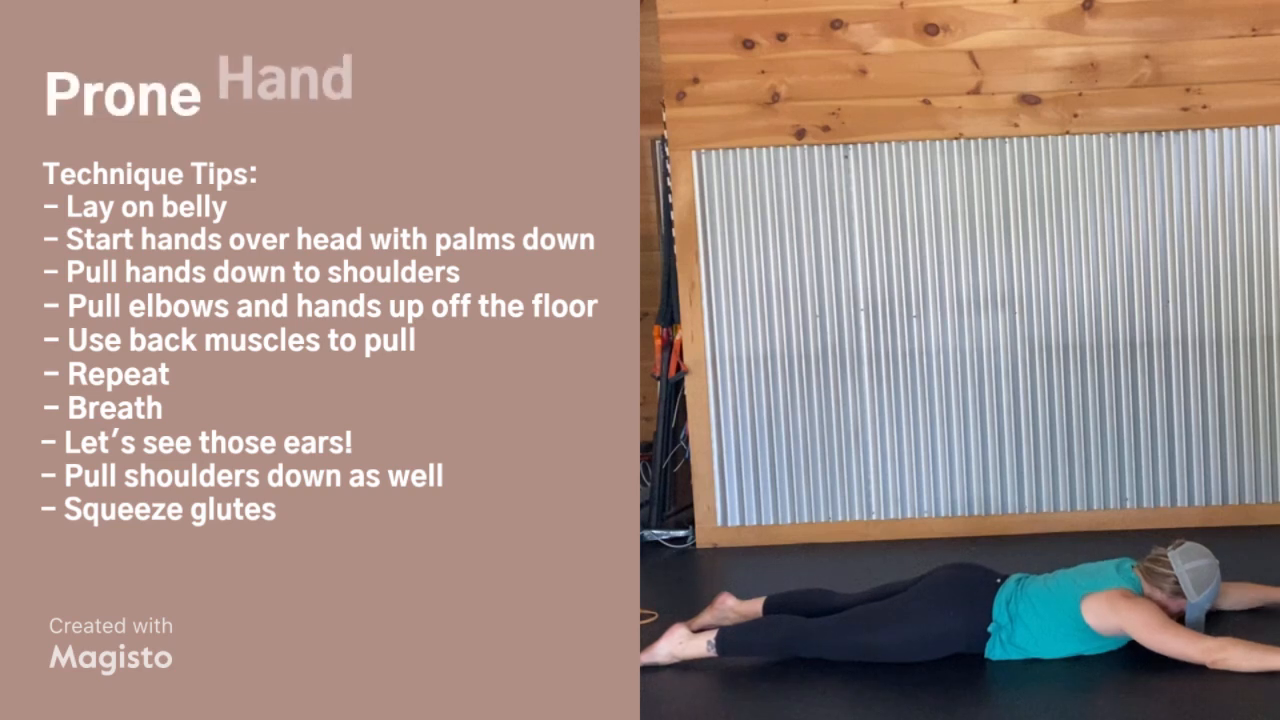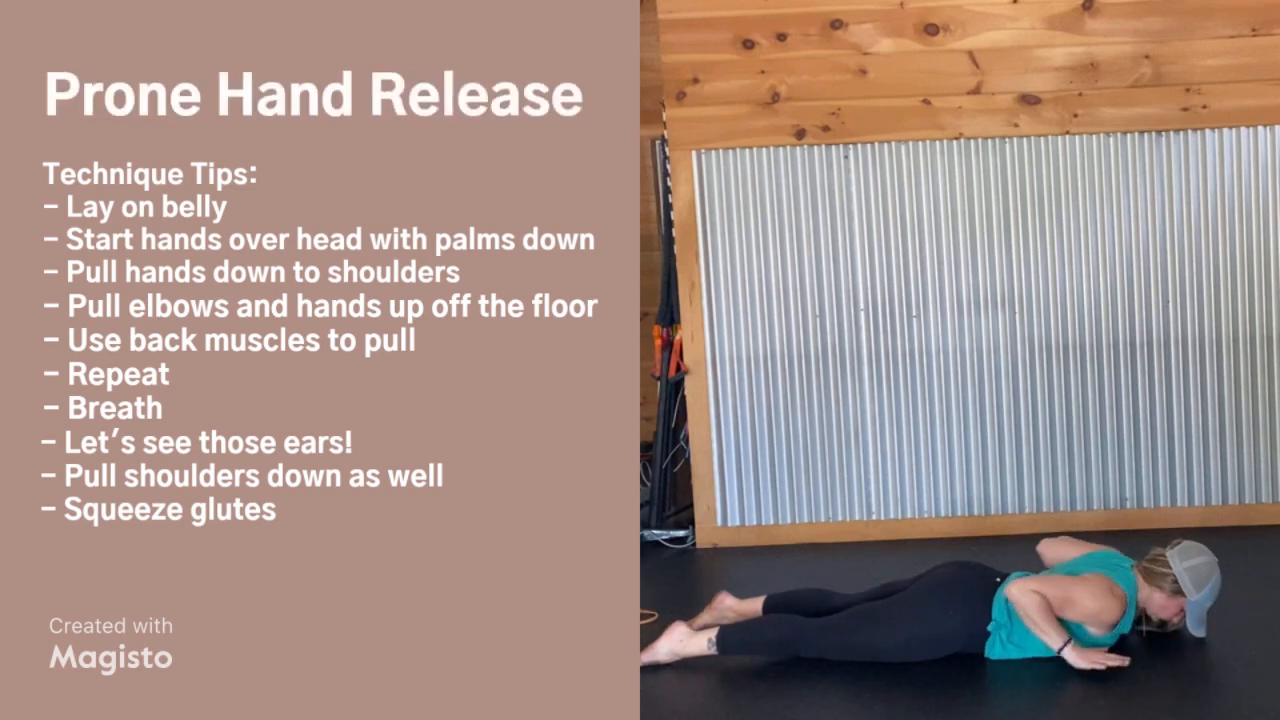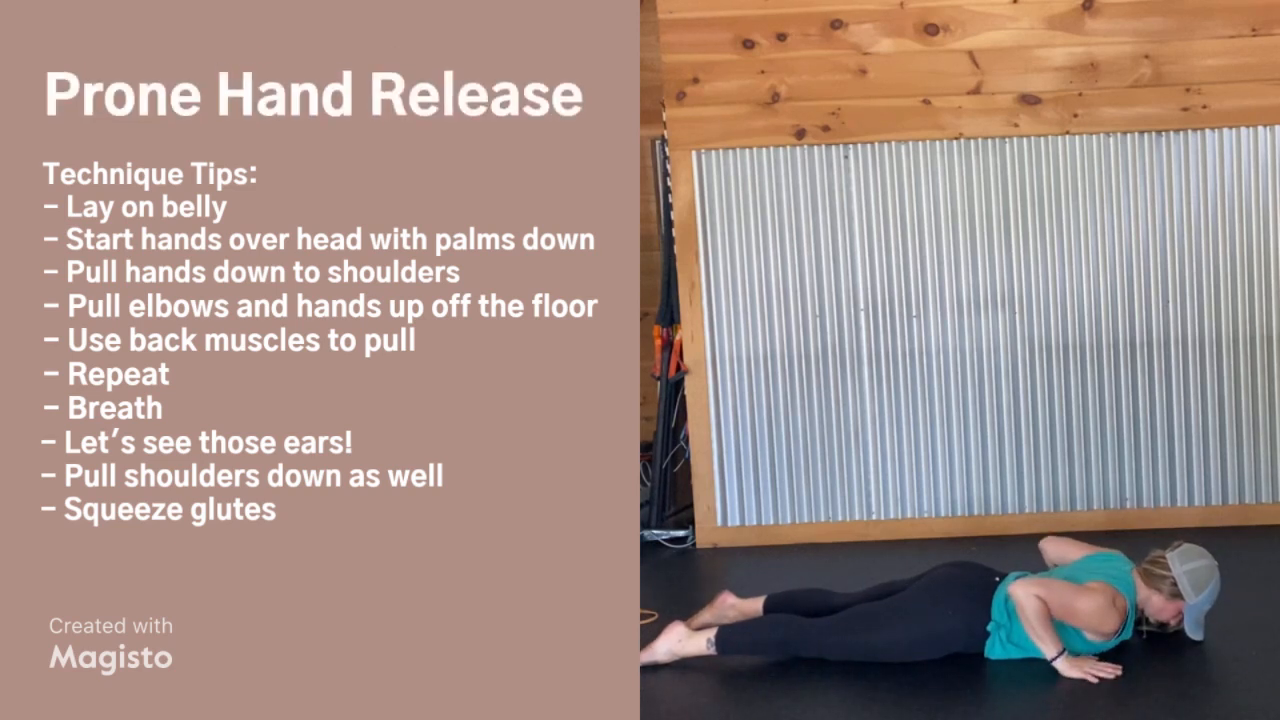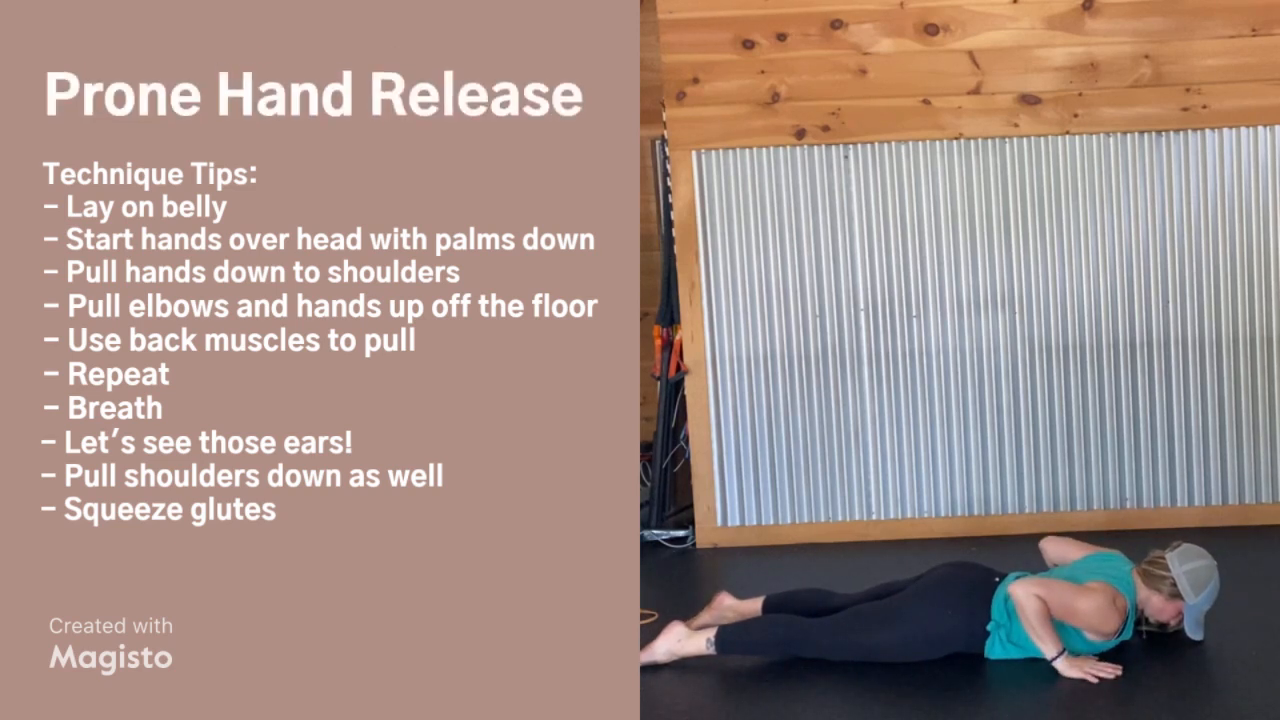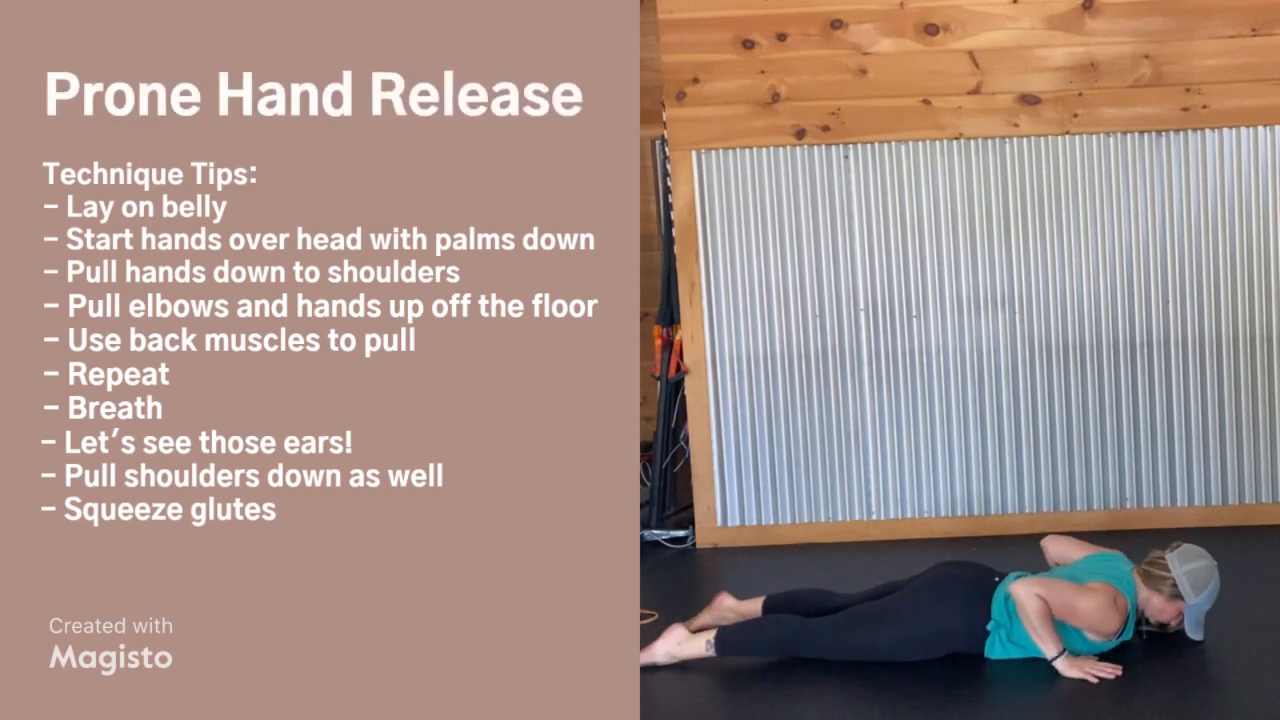
dt=1s
person 1, frame 1
left shoulder: (1140, 570)
right shoulder: (1129, 607)
left elbow: (1211, 593)
right elbow: (1214, 653)
left hip: (970, 590)
right hip: (963, 621)
left knee: (844, 606)
right knee: (822, 640)
left ankle: (737, 607)
right ankle: (689, 645)
person 1, frame 2
left shoulder: (1115, 561)
right shoulder: (1110, 603)
left elbow: (1046, 547)
right elbow: (1021, 591)
right wrist: (1071, 650)
left hip: (966, 585)
right hip: (960, 619)
left knee: (842, 607)
right knee: (818, 640)
left ankle: (735, 606)
right ankle: (690, 642)
person 1, frame 3
left shoulder: (1116, 562)
right shoulder: (1110, 612)
left elbow: (1049, 544)
right elbow: (1025, 590)
right wrist: (1062, 659)
left hip: (966, 586)
right hip: (958, 618)
left knee: (841, 607)
right knee: (817, 638)
left ankle: (737, 605)
right ankle: (686, 641)
person 1, frame 4
left shoulder: (1115, 563)
right shoulder: (1110, 612)
left elbow: (1049, 544)
right elbow: (1025, 591)
right wrist: (1062, 658)
left hip: (966, 586)
right hip: (958, 619)
left knee: (840, 607)
right knee: (819, 639)
left ankle: (736, 606)
right ankle: (687, 641)
person 1, frame 5
left shoulder: (1116, 563)
right shoulder: (1111, 612)
left elbow: (1051, 542)
right elbow: (1027, 592)
right wrist: (1062, 658)
left hip: (965, 585)
right hip: (958, 619)
left knee: (841, 607)
right knee: (819, 640)
left ankle: (735, 607)
right ankle: (687, 644)
